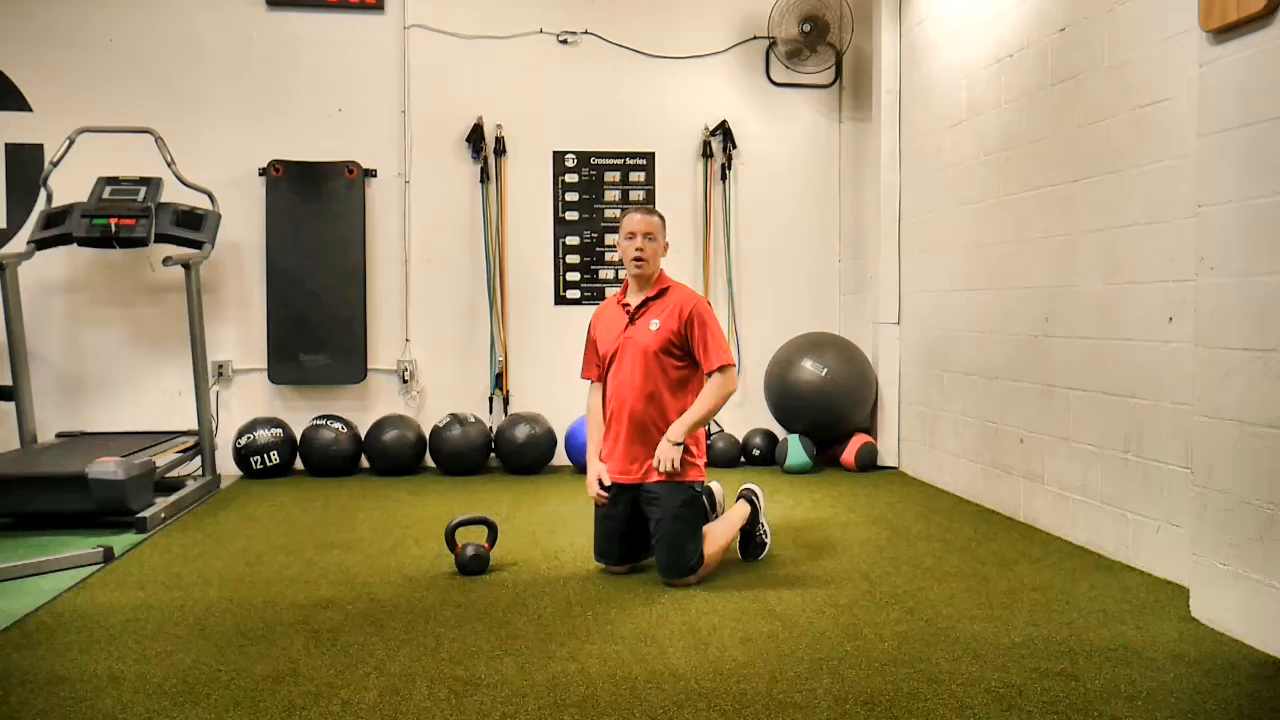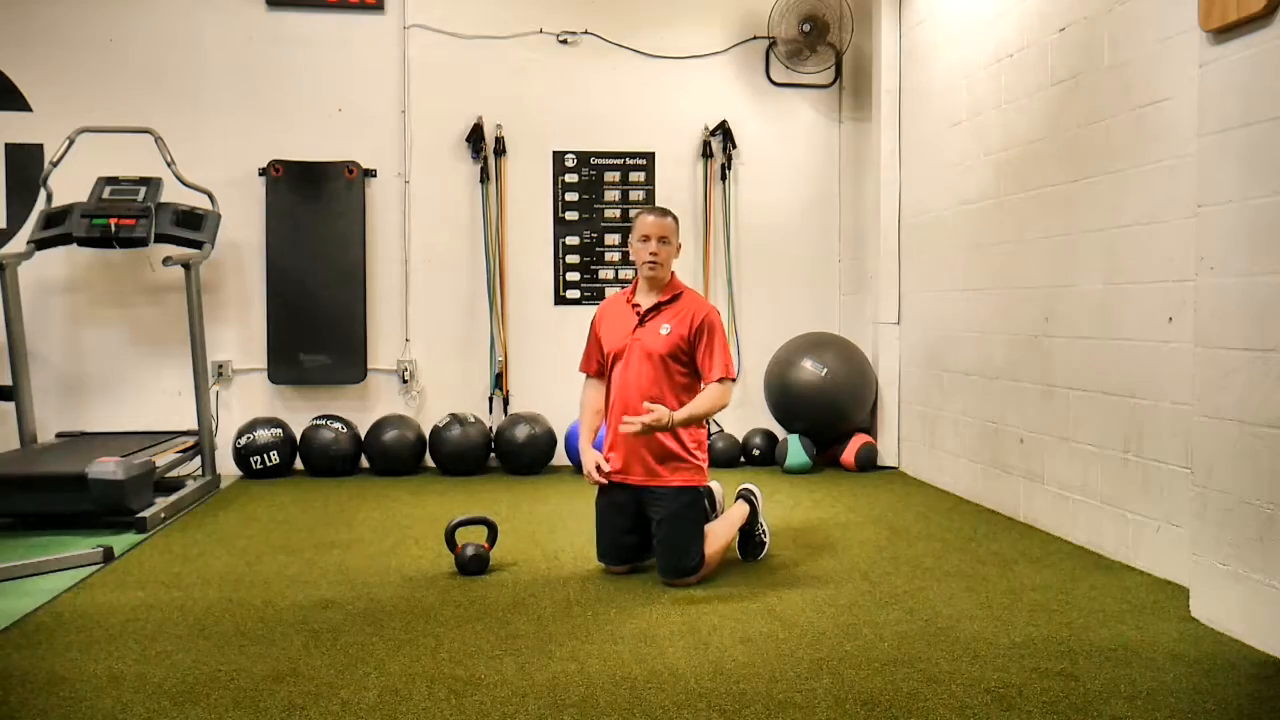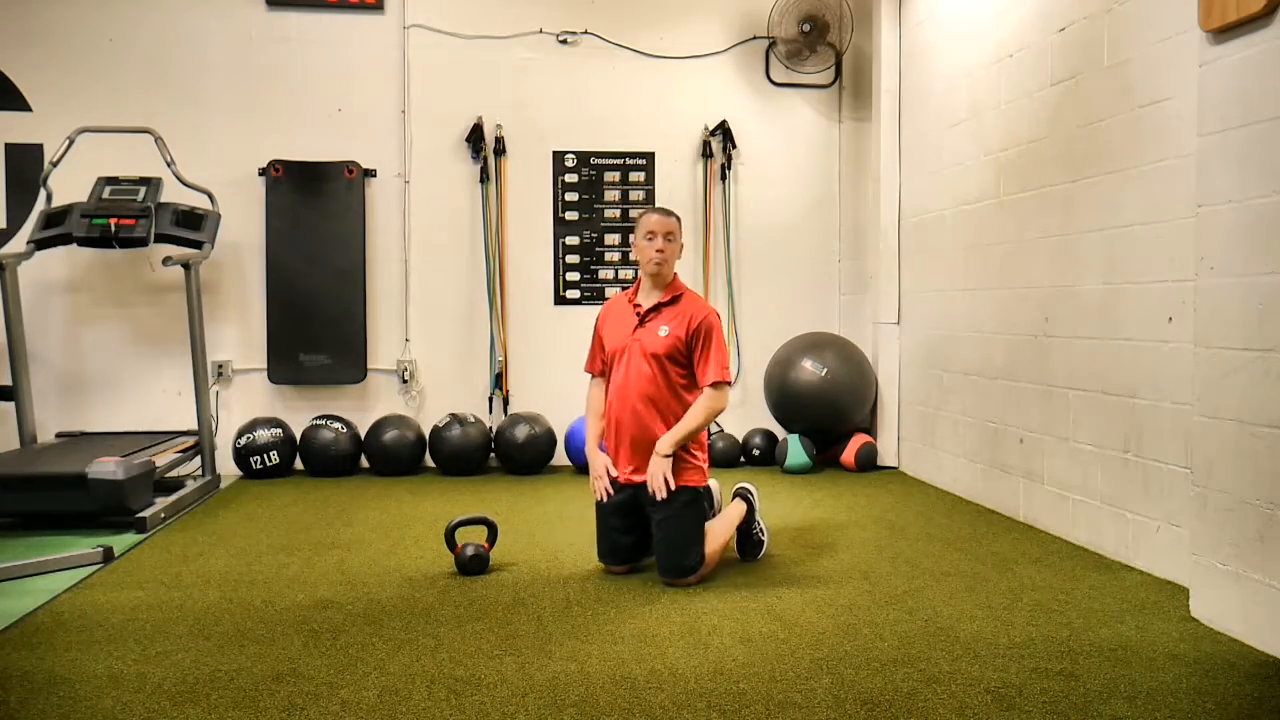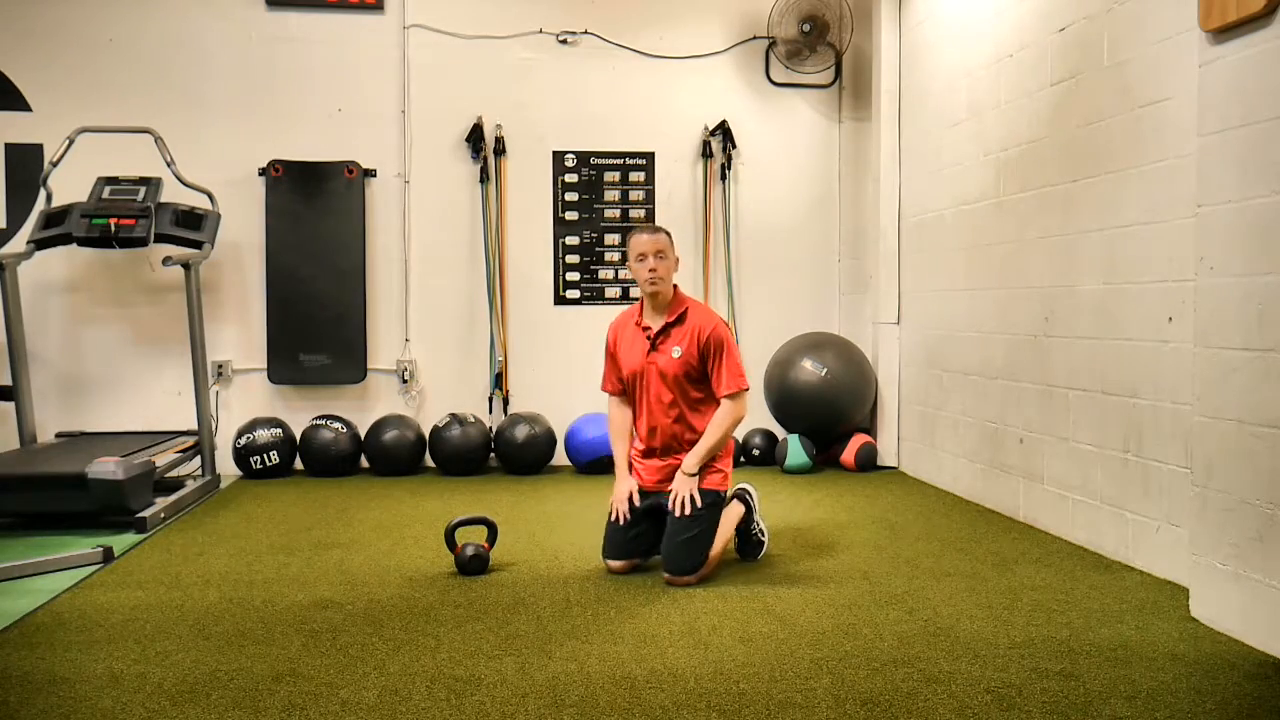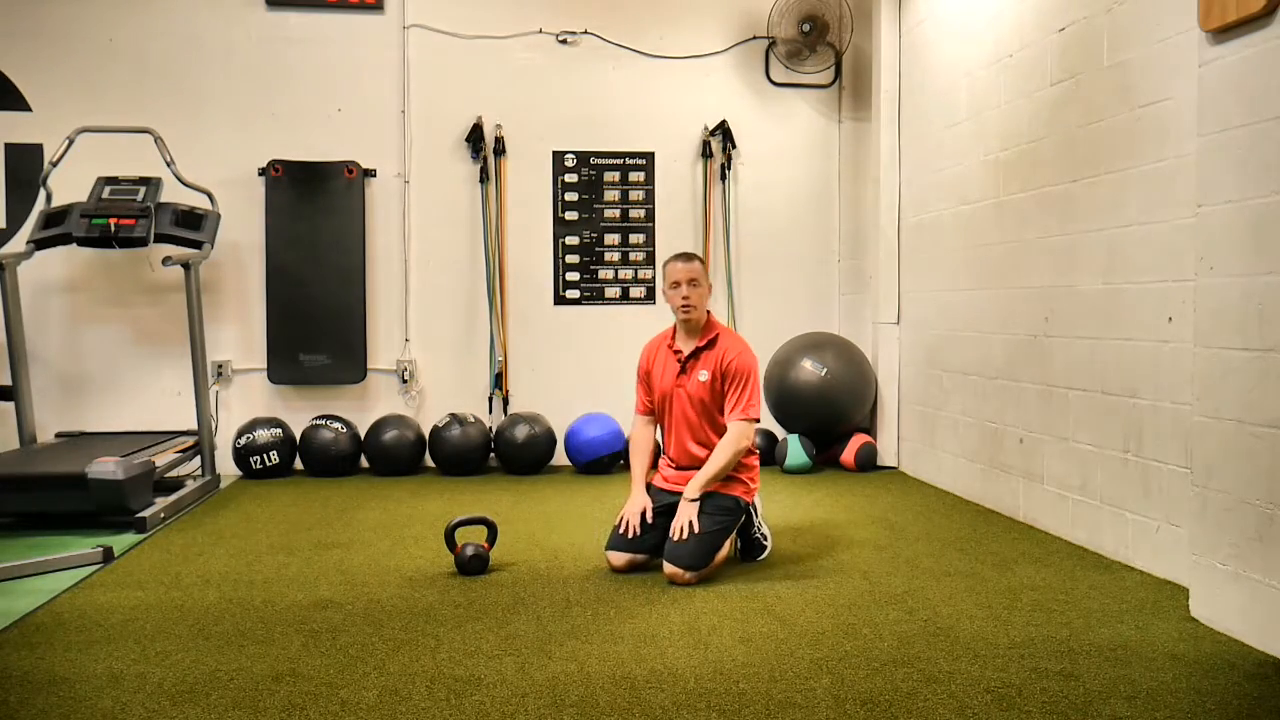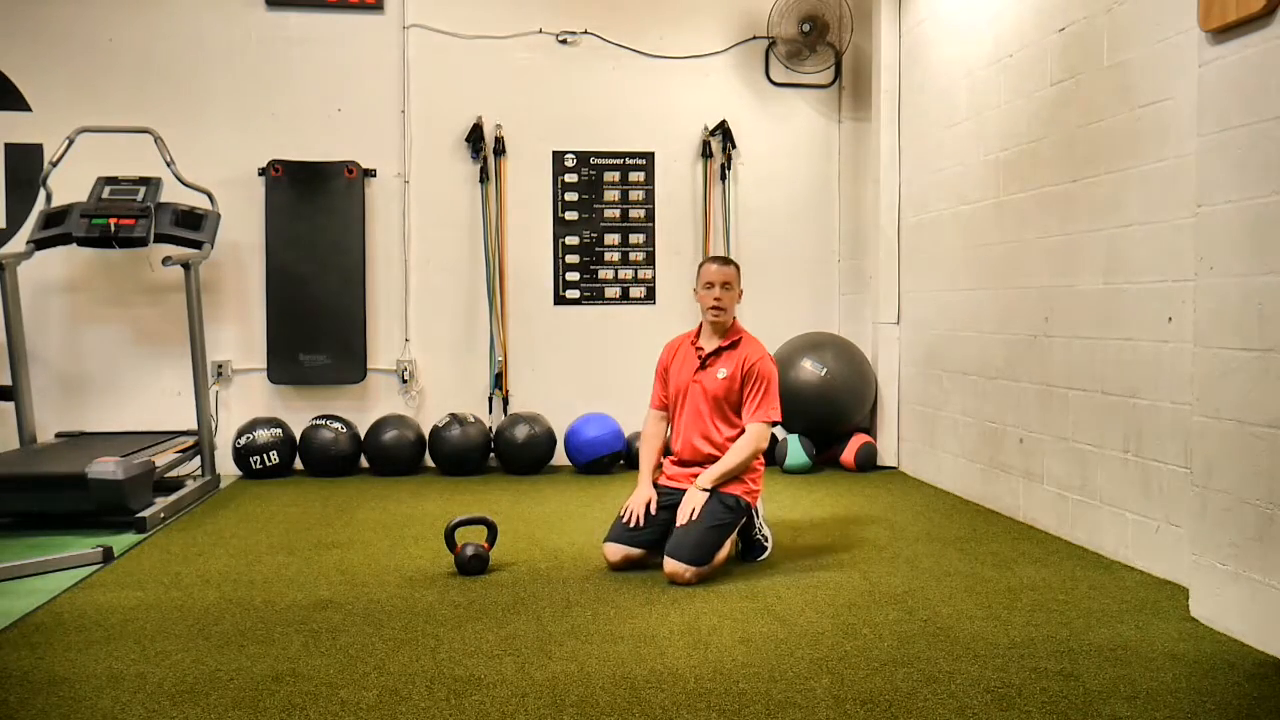
dt=0.4s
person 1, frame 1
left shoulder: (688, 305)
right shoulder: (603, 315)
left elbow: (724, 380)
right elbow: (598, 389)
left wrist: (676, 434)
right wrist: (593, 458)
left hip: (670, 465)
right hip: (617, 468)
left knee: (680, 574)
right knee: (615, 564)
left ankle: (745, 510)
right ankle: (703, 502)
person 1, frame 2
left shoulder: (699, 313)
right shoulder: (607, 311)
left elbow: (721, 391)
right elbow: (595, 382)
left wrist: (672, 419)
right wrist: (585, 443)
left hip: (675, 468)
right hip: (619, 467)
left knee: (680, 575)
right knee: (617, 564)
left ankle: (744, 509)
right ankle: (702, 505)
person 1, frame 3
left shoulder: (698, 314)
right shoulder: (610, 312)
left elbow: (716, 396)
right elbow: (599, 383)
left wrist: (664, 447)
right wrist: (593, 448)
left hip: (675, 467)
right hip: (619, 468)
left knee: (679, 575)
right knee: (617, 565)
left ankle: (741, 509)
right ankle: (701, 504)
person 1, frame 4
left shoulder: (707, 326)
right shoulder: (619, 330)
left elbow: (734, 407)
right elbow: (619, 402)
left wrist: (690, 467)
right wrist: (622, 472)
left hip: (701, 469)
right hip: (644, 472)
left knee: (680, 573)
right knee: (618, 562)
left ankle: (738, 509)
right ankle: (677, 525)
person 1, frame 5
left shoulder: (735, 353)
right shoulder: (652, 352)
left elbow: (740, 437)
right elbow: (643, 423)
left wrist: (693, 493)
right wrist: (638, 490)
left hip: (724, 482)
right hip: (669, 480)
left knee: (680, 570)
right knee: (619, 557)
left ankle: (739, 523)
right ankle: (686, 532)
person 1, frame 6
left shoulder: (755, 358)
right shoulder: (674, 350)
left elbow: (757, 439)
right elbow: (656, 419)
left wrist: (704, 484)
right wrist: (645, 482)
left hip: (727, 483)
right hip: (674, 479)
left knee: (680, 569)
right knee: (616, 553)
left ankle: (739, 527)
right ankle: (690, 531)
